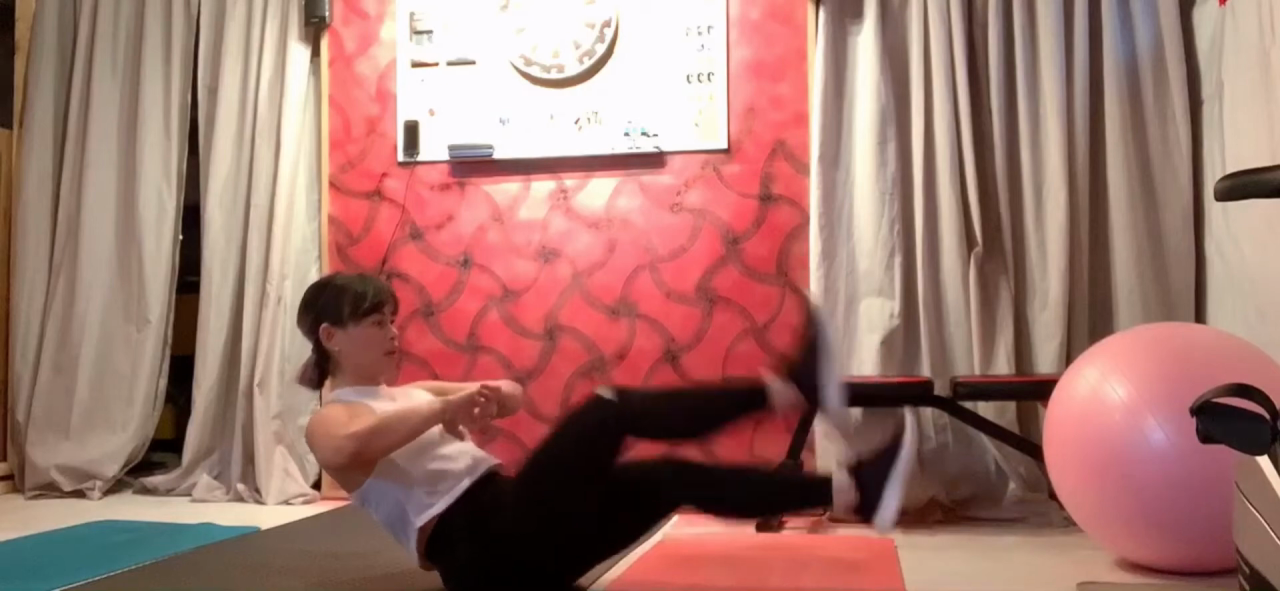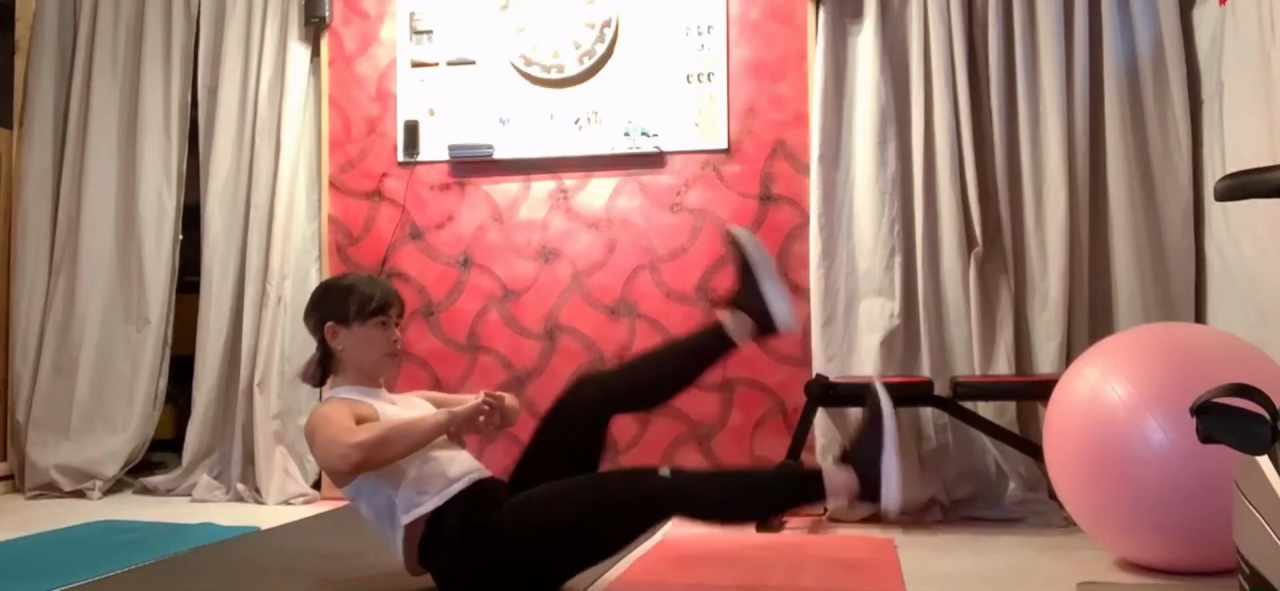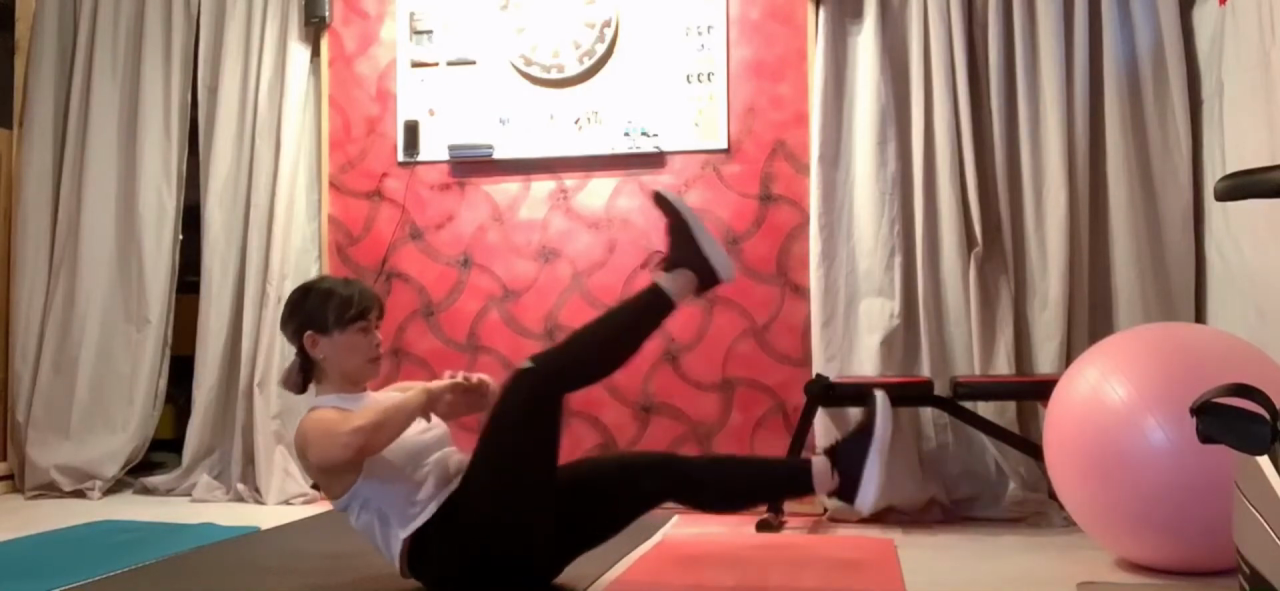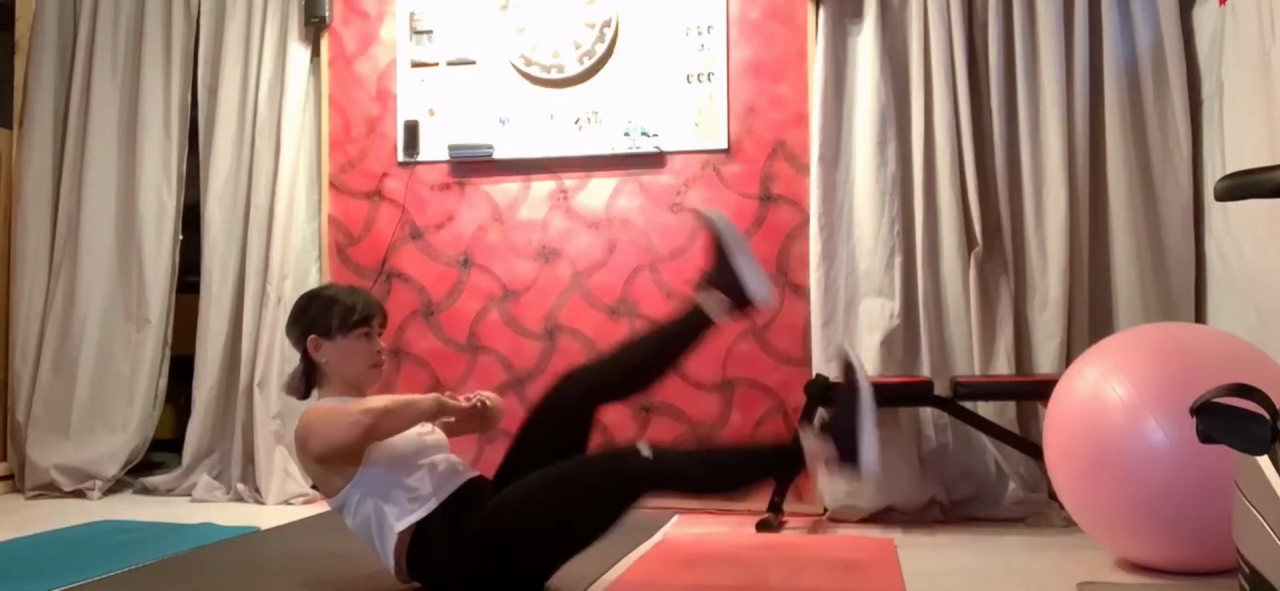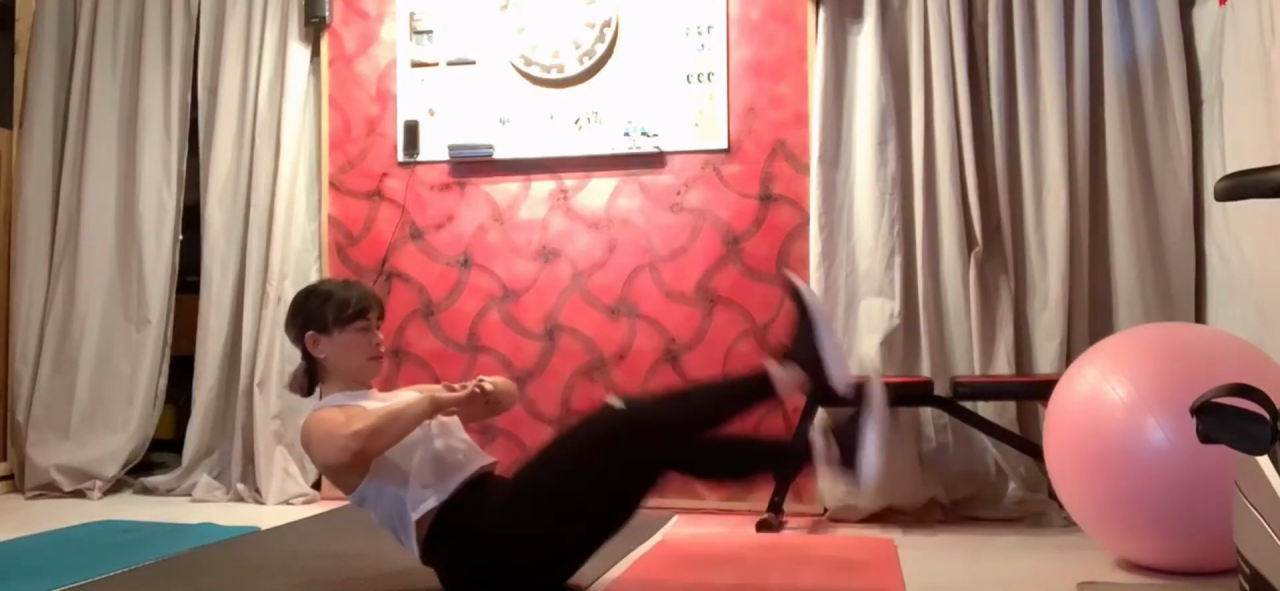
dt=1s
person 1, frame 1
left shoulder: (406, 395)
right shoulder: (330, 421)
left elbow: (512, 396)
right elbow: (348, 449)
left wrist: (487, 396)
right wrist: (446, 409)
left hip: (517, 524)
left knee: (673, 479)
right knee: (608, 409)
left ankle: (850, 492)
right ankle: (784, 390)
person 1, frame 2
left shoulder: (405, 401)
right shoulder: (330, 417)
left elbow: (510, 410)
right elbow: (349, 456)
left wrist: (487, 405)
right wrist: (448, 420)
left hip: (507, 519)
left knee: (593, 394)
right knee: (659, 489)
left ankle: (743, 321)
right ankle: (850, 480)
person 1, frame 3
left shoulder: (388, 397)
right shoulder: (319, 427)
left elbow: (486, 396)
right elbow: (352, 443)
left wrist: (463, 390)
right wrist: (425, 396)
left hip: (512, 534)
left knee: (661, 471)
right knee: (538, 379)
left ankle: (828, 474)
right ankle: (681, 280)
person 1, frame 4
left shoulder: (385, 408)
right shoulder: (317, 428)
left elbow: (484, 417)
right elbow: (362, 425)
left wrist: (473, 406)
right wrist: (438, 406)
left hip: (490, 518)
left knee: (578, 390)
right knee: (637, 464)
left ankle: (716, 301)
right ankle: (820, 449)
person 1, frame 5
left shoulder: (397, 400)
right shoulder: (323, 425)
right elbow: (346, 449)
left wrist: (478, 390)
right wrist: (430, 402)
left hip: (515, 529)
left knee: (661, 441)
right knee: (621, 422)
right ankle: (788, 374)
